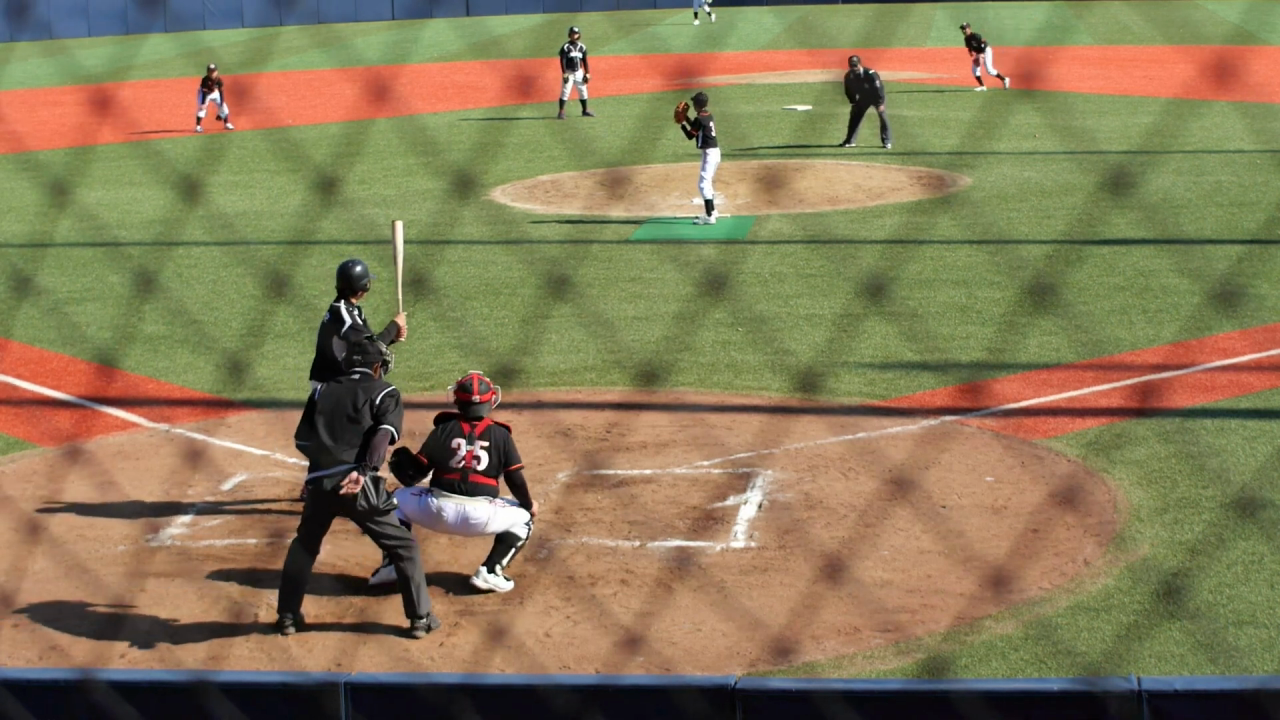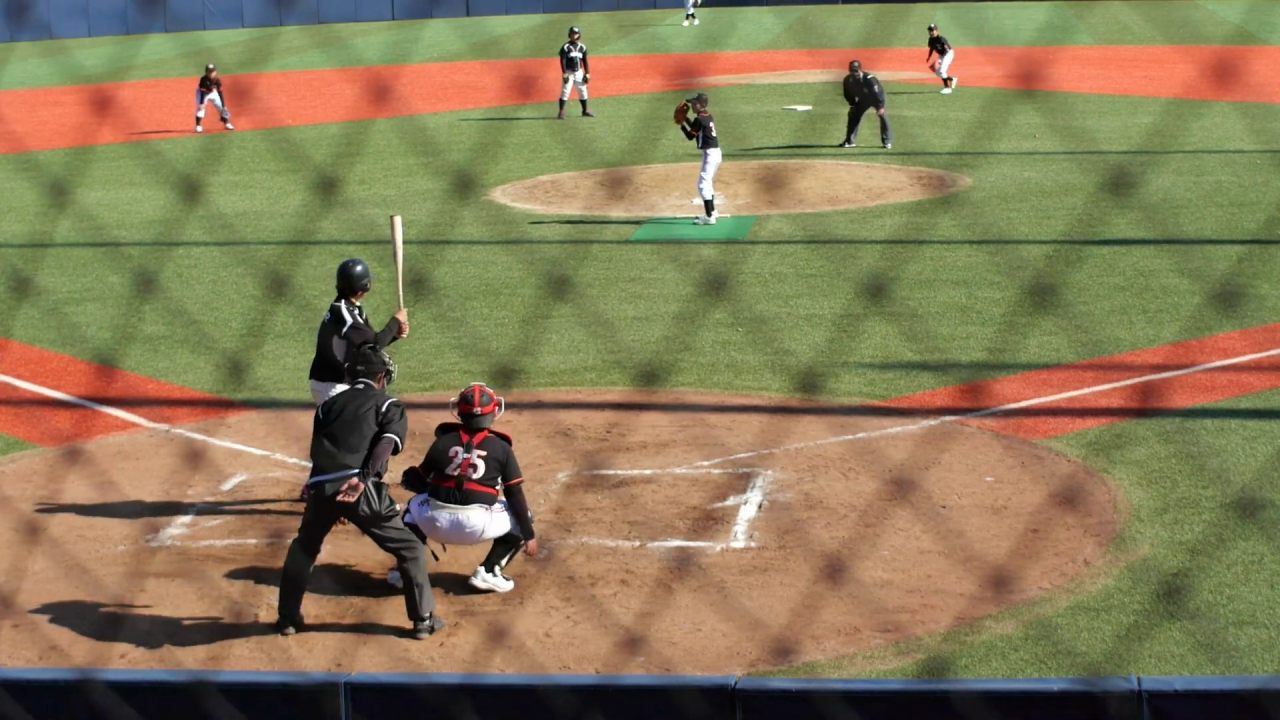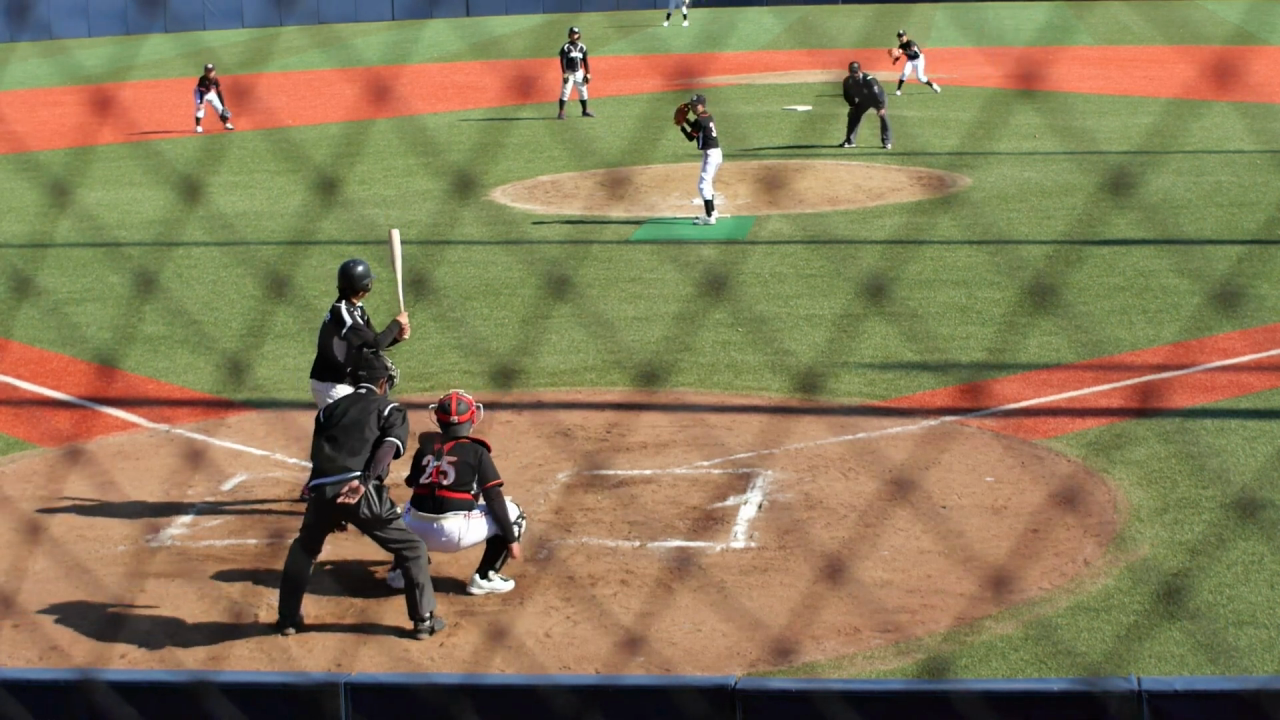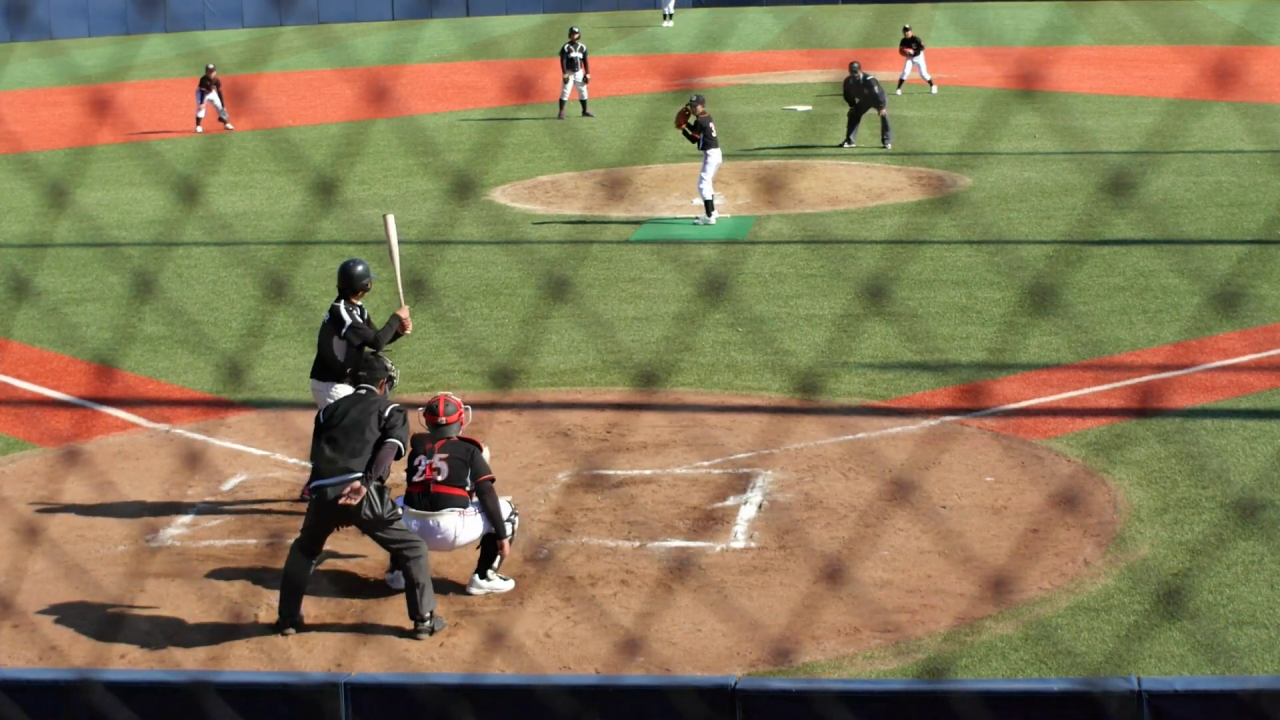
dt=0.4s
person 1, frame 1
left shoulder: (323, 391)
right shoulder: (385, 392)
left elbow: (302, 441)
right elbow: (384, 433)
right wrist: (362, 471)
left hip: (320, 482)
right hip: (359, 482)
left knee: (304, 545)
right knee: (403, 546)
left ankle: (288, 616)
right ankle: (420, 618)
person 1, frame 2
left shoulder: (329, 405)
right shoulder: (389, 404)
left elbow: (316, 453)
right elbow: (387, 443)
right wrist: (363, 478)
left hip: (321, 487)
right hip: (362, 489)
left knee: (303, 547)
right knee: (409, 549)
left ankle: (288, 617)
right ankle: (423, 620)
person 1, frame 3
left shoulder: (330, 409)
right shoulder: (391, 409)
right elbow: (389, 447)
right wrist: (364, 481)
left hip: (322, 490)
right hip: (361, 491)
left knee: (303, 548)
right knee: (412, 549)
left ankle: (288, 618)
right ankle: (424, 620)
person 1, frame 4
left shoulder: (330, 409)
right shoulder: (391, 409)
left elbow: (316, 456)
right elbow: (390, 447)
right wrist: (366, 482)
left hip: (323, 491)
right hip: (363, 492)
left knee: (304, 549)
right knee: (412, 549)
left ankle: (288, 618)
right ankle: (424, 619)
person 2, frame 1
left shoulder: (444, 429)
right shoulder: (501, 434)
left elbow: (417, 470)
right elbow: (516, 480)
left wrist: (400, 461)
right wrist: (529, 504)
left hip: (439, 510)
right hip: (479, 514)
left knee: (398, 500)
right knee: (523, 518)
left ankle: (393, 565)
right ankle: (489, 572)
person 2, frame 2
left shoulder: (444, 440)
right shoulder: (501, 447)
left elbow: (419, 481)
right elbow: (515, 494)
right wrist: (529, 536)
left hip: (436, 521)
right hip: (476, 523)
left knee: (416, 505)
right knee: (520, 517)
right ankle: (488, 572)
person 2, frame 3
left shoulder: (424, 448)
right shoulder: (477, 452)
right elbow: (494, 498)
right wrist: (511, 539)
left hip: (417, 530)
right hip: (456, 532)
left knee: (411, 509)
right knee: (513, 514)
left ankle: (402, 570)
right ankle: (485, 578)
person 2, frame 4
left shoulder: (417, 449)
right shoulder: (469, 450)
right elbow: (486, 494)
right wrist: (502, 535)
left hip: (412, 529)
right hip: (451, 530)
left knee: (400, 506)
right knee: (505, 511)
left ankle: (400, 571)
right ankle: (484, 577)
